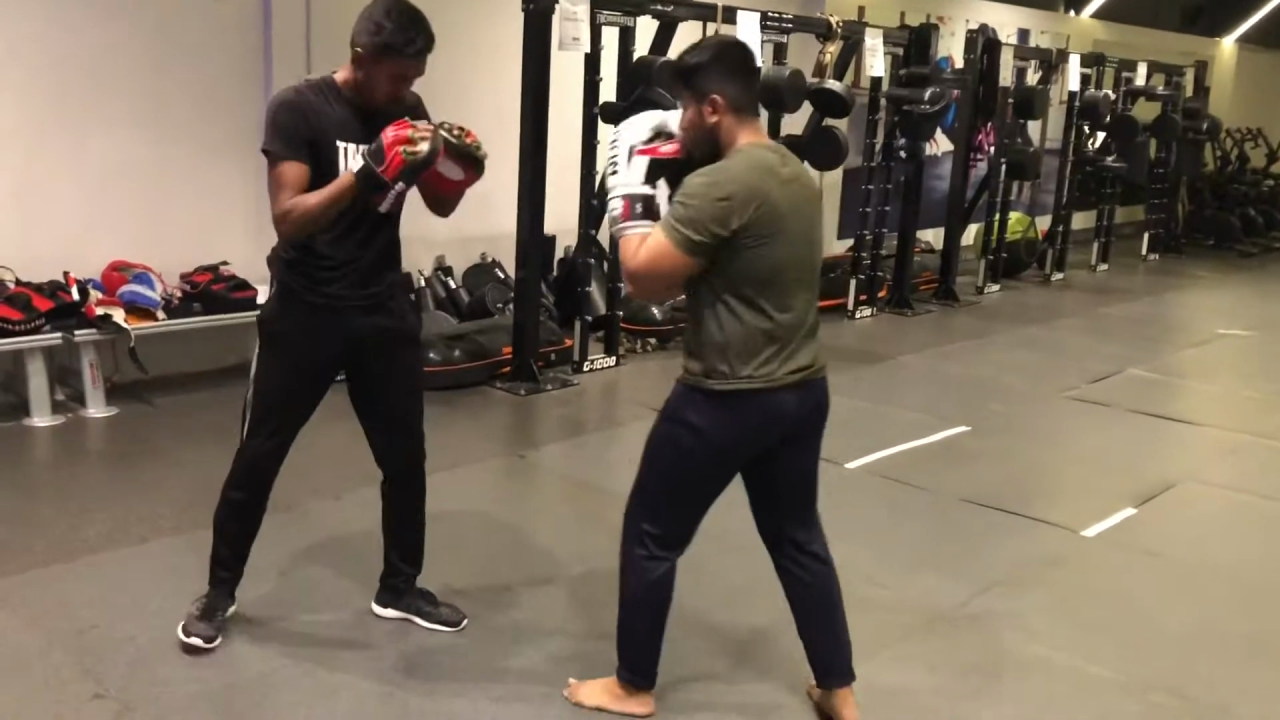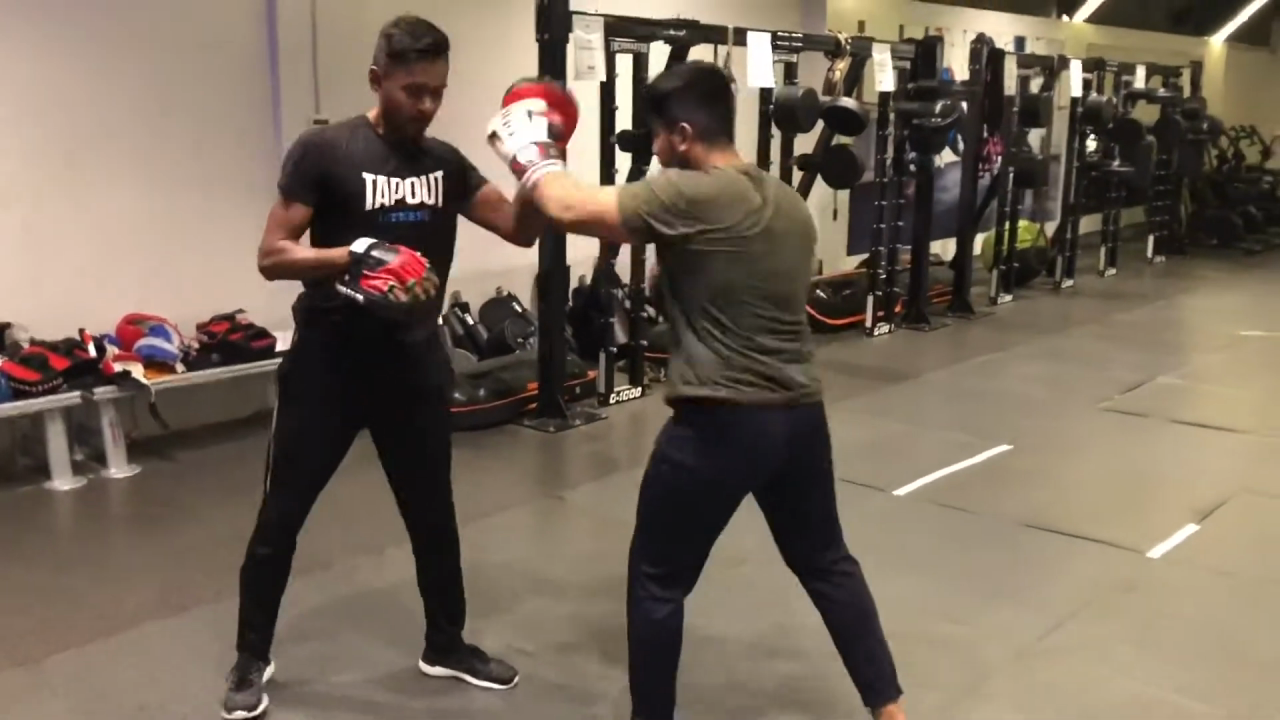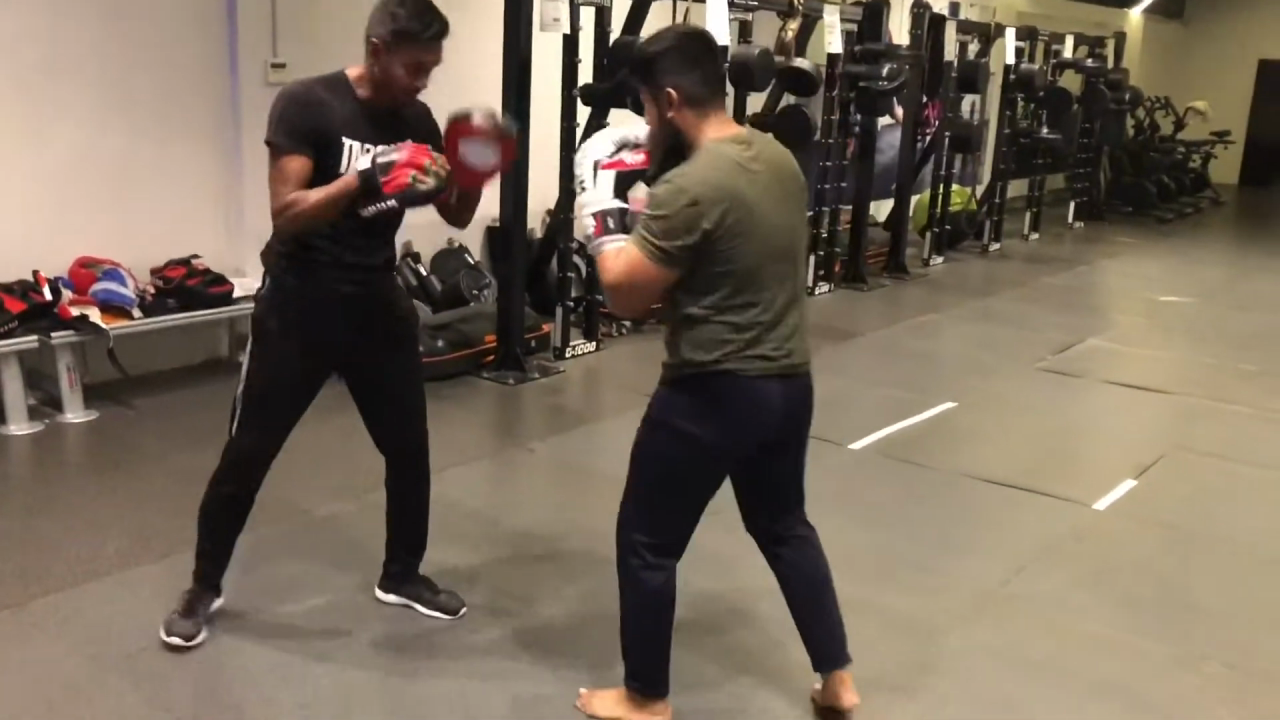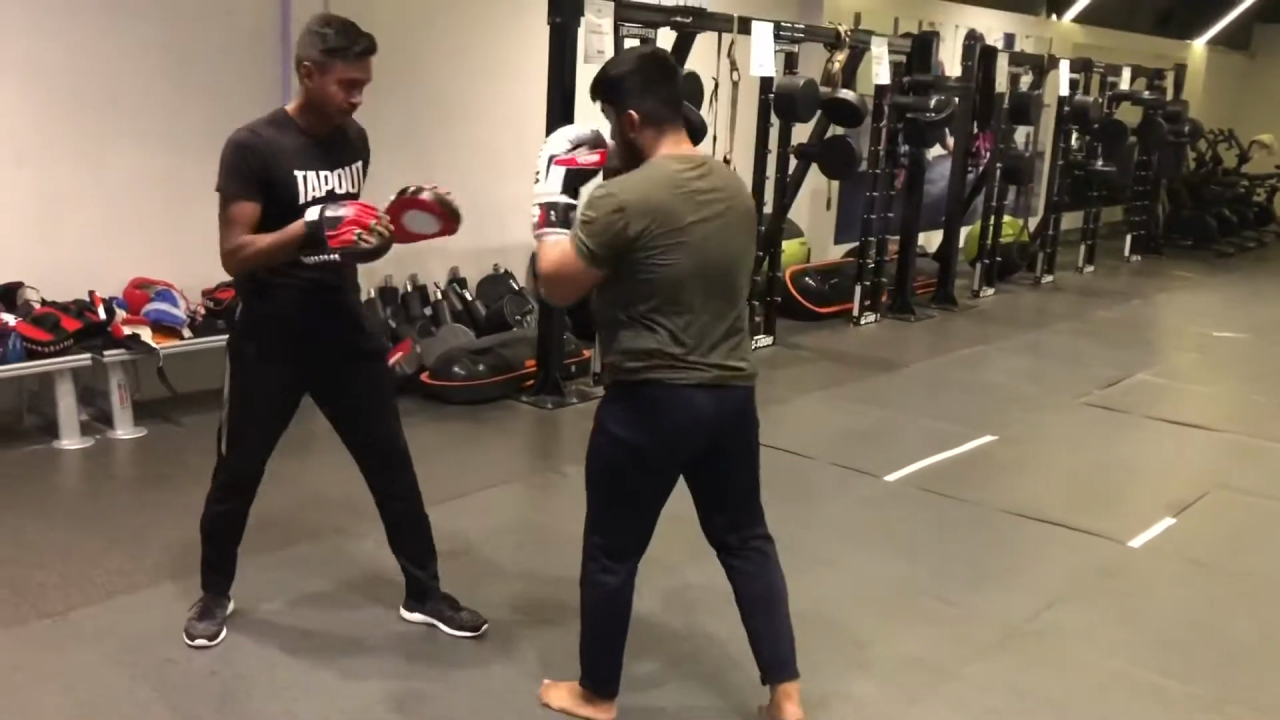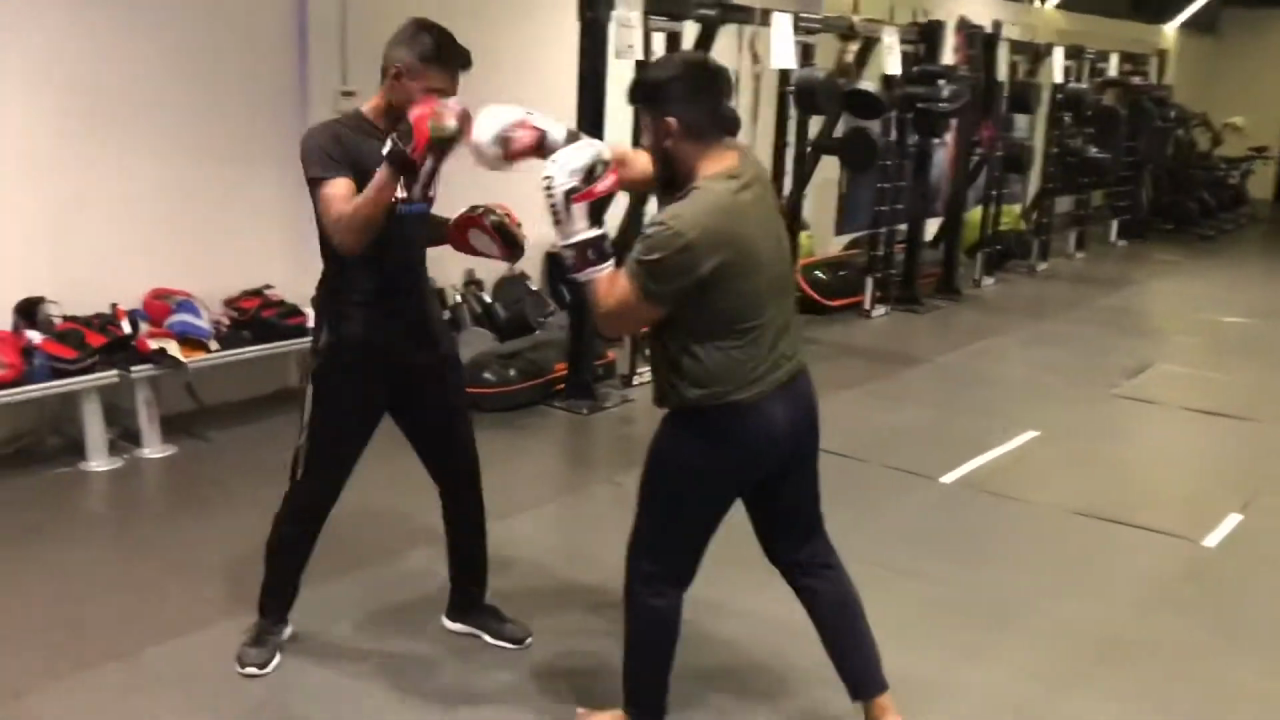
dt=1s
person 1, frame 1
left shoulder: (721, 185)
right shoulder: (796, 173)
left elbow: (646, 279)
left wrist: (627, 187)
right wrist: (682, 151)
left hip: (725, 400)
right hip: (802, 391)
left knee: (651, 535)
right knee: (798, 539)
person 1, frame 2
left shoulder: (688, 196)
right shoulder: (789, 202)
left elbow: (570, 208)
left wrist: (525, 148)
left hip: (717, 430)
right hip: (799, 417)
left knee: (657, 581)
right knee: (827, 563)
person 1, frame 3
left shoulder: (690, 187)
right shoulder: (777, 159)
left elbow: (624, 293)
left wrist: (599, 199)
right wrist: (652, 153)
left hip: (711, 395)
right hip: (787, 383)
left knee: (645, 543)
right knee: (785, 528)
person 1, frame 4
left shoulder: (623, 199)
right shoulder: (734, 187)
left elbow: (555, 284)
left wrist: (552, 193)
left hip: (648, 404)
right hip: (731, 396)
left knee: (610, 554)
right knee: (746, 541)
person 1, frame 5
left shoulder: (686, 228)
right shoulder: (745, 169)
left elbow: (614, 317)
right elbow: (639, 165)
left wrist: (575, 229)
right wrist: (560, 147)
left hip: (720, 425)
right hip: (790, 402)
left knee: (656, 571)
right knee: (807, 555)
person 2, frame 1
left shoulder: (407, 108)
right shoulder: (298, 109)
left elbow: (440, 204)
right elbow: (288, 220)
left wrist: (460, 164)
right wrist: (369, 169)
left hip: (384, 309)
right hip: (305, 310)
left knee: (405, 455)
right knee: (259, 456)
left ankle: (399, 588)
right ankle: (219, 593)
person 2, frame 2
left shoulder: (443, 159)
right shoulder: (324, 150)
left elbow: (521, 231)
right elbow: (272, 256)
right wrist: (358, 255)
left hip: (414, 363)
right hip: (327, 363)
left knee: (432, 514)
right knee: (281, 515)
left ankle: (445, 645)
right ankle: (252, 659)
person 2, frame 3
left shoulder: (416, 120)
right shoulder: (305, 104)
left elbow: (456, 213)
right elbow: (286, 213)
right wrist: (368, 176)
left hip: (378, 304)
right hip: (299, 306)
left knee: (410, 447)
right knee: (248, 452)
left ankle: (401, 575)
right ankle: (204, 587)
person 2, frame 4
left shoulder: (353, 139)
right shoulder: (254, 146)
right elbow: (236, 256)
left wrist: (399, 220)
right wrist: (313, 223)
left hip: (344, 331)
right hip: (270, 338)
left knee: (391, 463)
right knee: (237, 472)
left ankle: (423, 593)
right ankle: (215, 595)
person 2, frame 5
left shoulder: (420, 143)
right shoulder: (331, 141)
right elbow: (350, 234)
left wrist: (469, 228)
right wrist: (403, 155)
left hip: (420, 339)
right hip: (353, 348)
left knee: (461, 474)
right knee: (313, 490)
left ankle: (468, 604)
right ankle: (272, 618)
